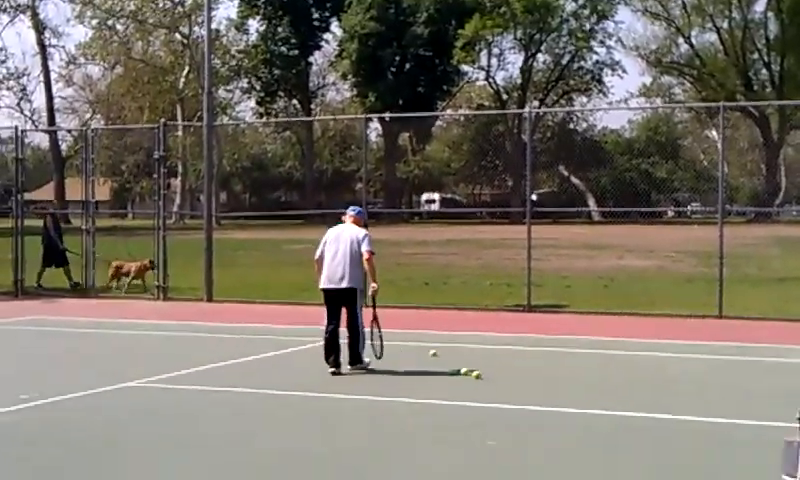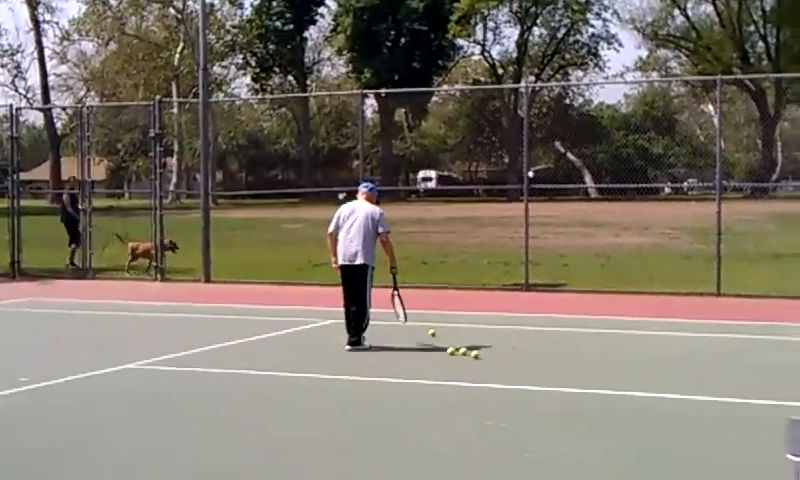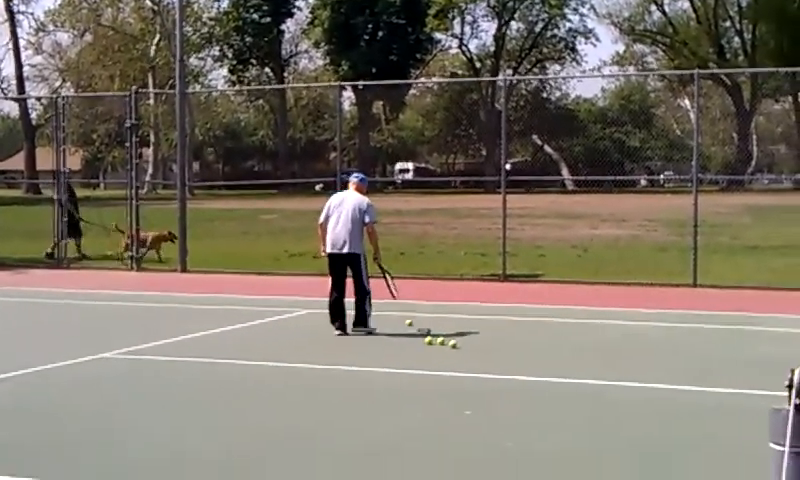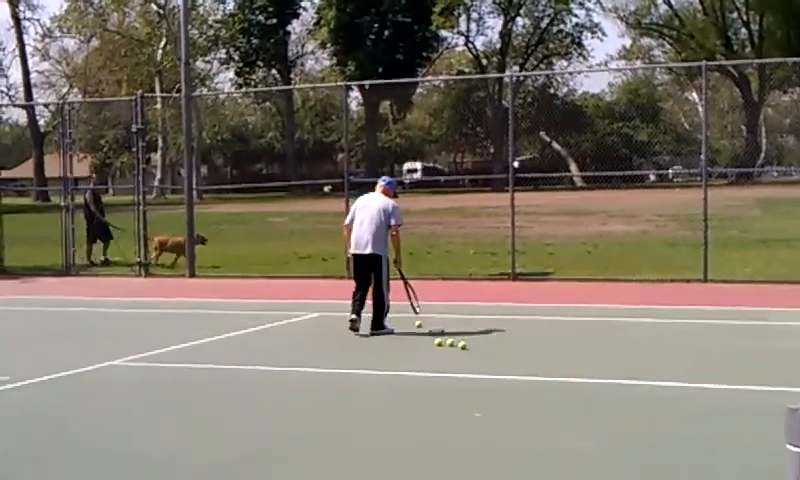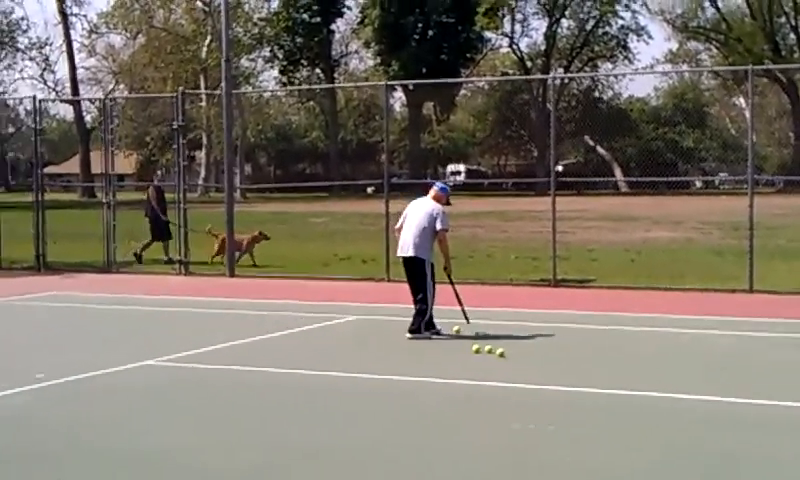
dt=0.4s
person 1, frame 1
left shoulder: (331, 232)
right shoulder: (362, 233)
left elbow: (318, 258)
right elbow: (367, 257)
left wrist: (320, 279)
right wrist: (373, 281)
left hip: (329, 283)
right hip: (351, 284)
left knee: (332, 324)
right knee: (354, 323)
left ankle: (333, 363)
right ankle: (355, 360)
person 1, frame 2
left shoulder: (344, 208)
right shoulder: (376, 211)
left elbow: (331, 233)
right elbow: (384, 239)
left wrist: (333, 256)
right wrist: (392, 261)
left hip: (344, 260)
right hip: (364, 261)
left knee: (349, 298)
right knee: (361, 301)
left ankle: (354, 336)
right ankle: (355, 340)
person 1, frame 3
left shoulder: (334, 198)
right shoulder: (364, 202)
left elbow: (321, 224)
right elbow: (370, 229)
left wrist: (323, 245)
right wrist: (376, 251)
left hip: (333, 249)
right hip: (354, 250)
left knee: (336, 288)
right knee: (362, 287)
left ankle: (339, 325)
right ankle: (361, 323)
person 1, frame 4
left shoulder: (360, 200)
right shoulder: (391, 204)
left elbow: (347, 225)
right elbow: (394, 232)
left wrist: (350, 246)
right wrist: (398, 255)
left hip: (357, 250)
right hip: (377, 251)
left knee: (361, 286)
right knee: (380, 288)
left ankle: (355, 314)
right ankle: (378, 325)
person 1, frame 5
left shoulder: (413, 204)
right shoulder: (438, 209)
left elbow: (398, 228)
right elbow: (441, 237)
right wrist: (447, 261)
left hip: (405, 251)
right hip: (421, 254)
left knee: (418, 291)
right knee: (426, 291)
left ankle: (427, 325)
right ankle: (416, 329)
